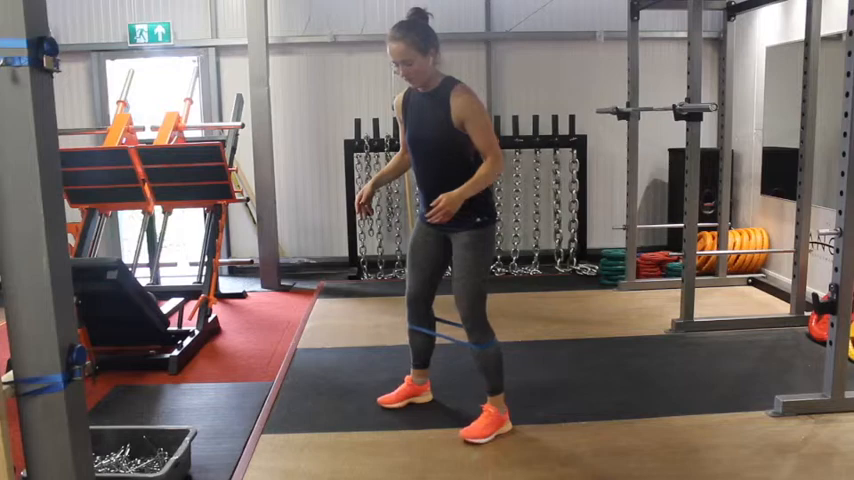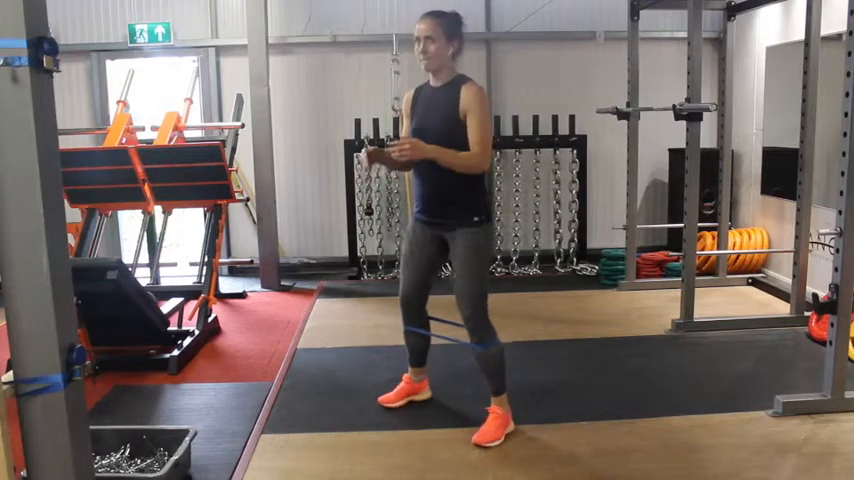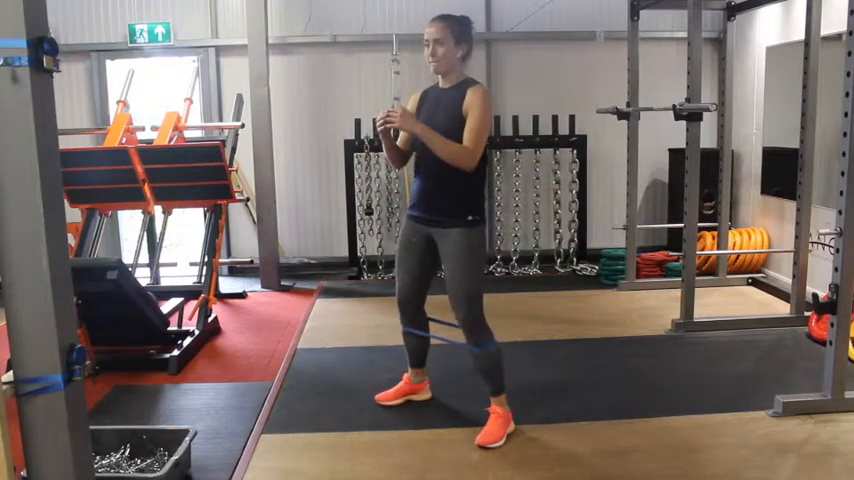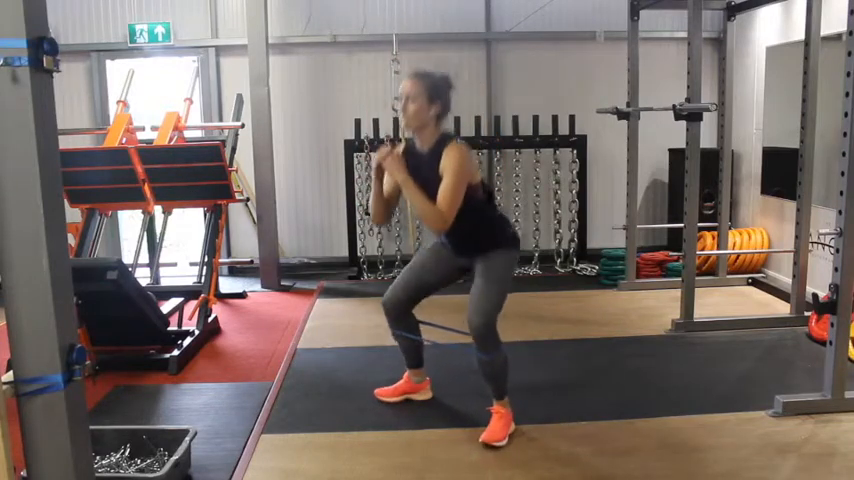
dt=0.7s
person 1, frame 1
left shoulder: (461, 99)
right shoulder: (403, 102)
left elbow: (494, 160)
left wrist: (460, 195)
right wrist: (374, 182)
left hip: (472, 221)
right hip: (431, 219)
left knee: (470, 312)
right knee: (416, 299)
left ankle: (497, 410)
right ankle: (418, 383)
person 1, frame 2
left shoulder: (470, 93)
right shoulder: (413, 98)
left elbow: (481, 161)
left wrist: (429, 150)
right wrist: (382, 156)
left hip: (468, 221)
right hip: (426, 218)
left knee: (473, 313)
right knee: (410, 298)
left ankle: (500, 409)
right ankle: (416, 381)
person 1, frame 3
left shoulder: (476, 95)
right shoulder: (420, 98)
left elbow: (468, 158)
right elbow: (400, 161)
left wrist: (417, 128)
right wrist: (388, 135)
left hip: (460, 222)
right hip: (418, 218)
left knee: (468, 315)
right knee: (407, 300)
left ankle: (500, 409)
right ankle: (416, 380)
person 1, frame 4
left shoulder: (454, 155)
right shoulder: (404, 153)
left elbow: (439, 223)
right elbow: (379, 218)
left wrist: (401, 176)
right wrist: (379, 176)
left hip: (495, 249)
right hip: (454, 246)
left knee: (480, 323)
right knee: (394, 301)
left ankle: (502, 409)
right ankle: (416, 381)
